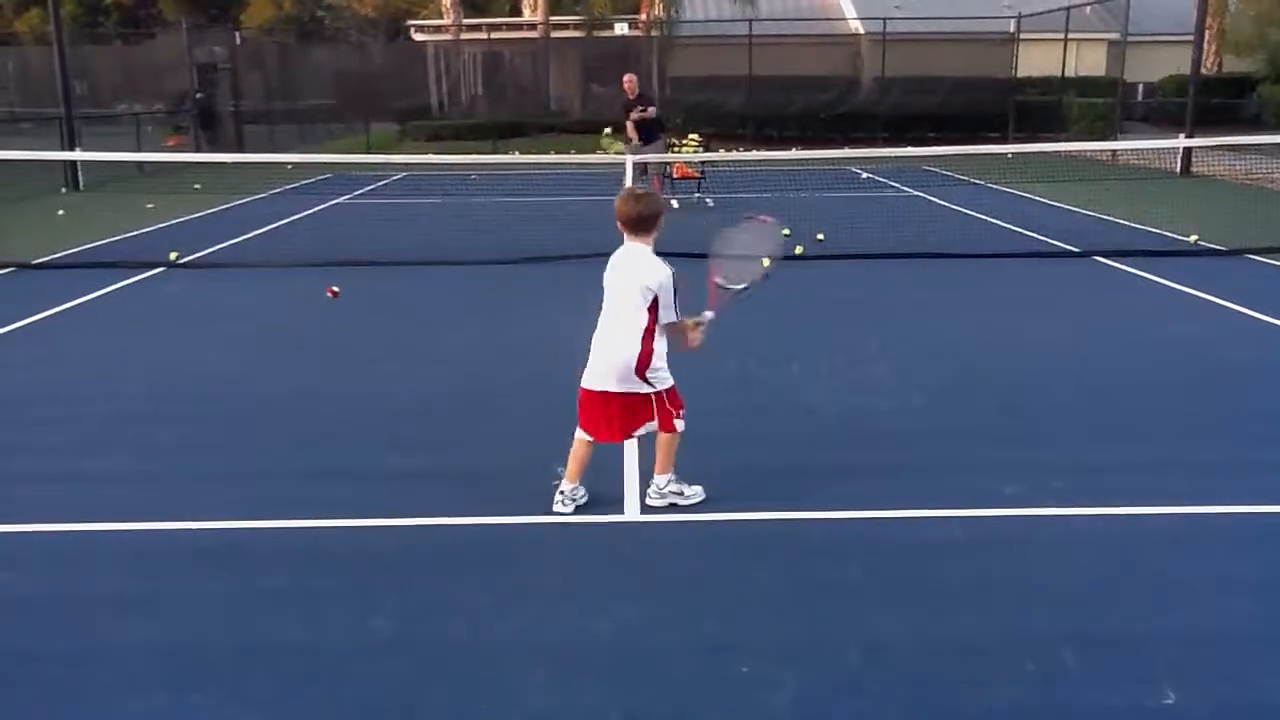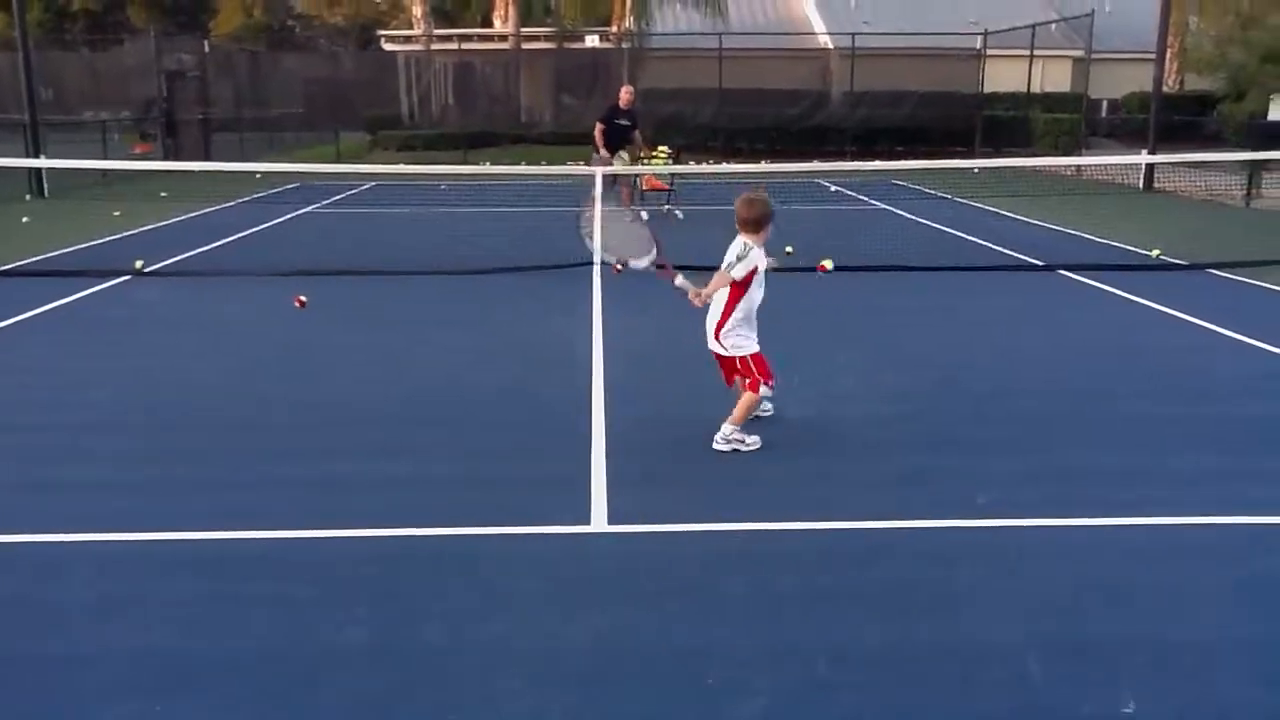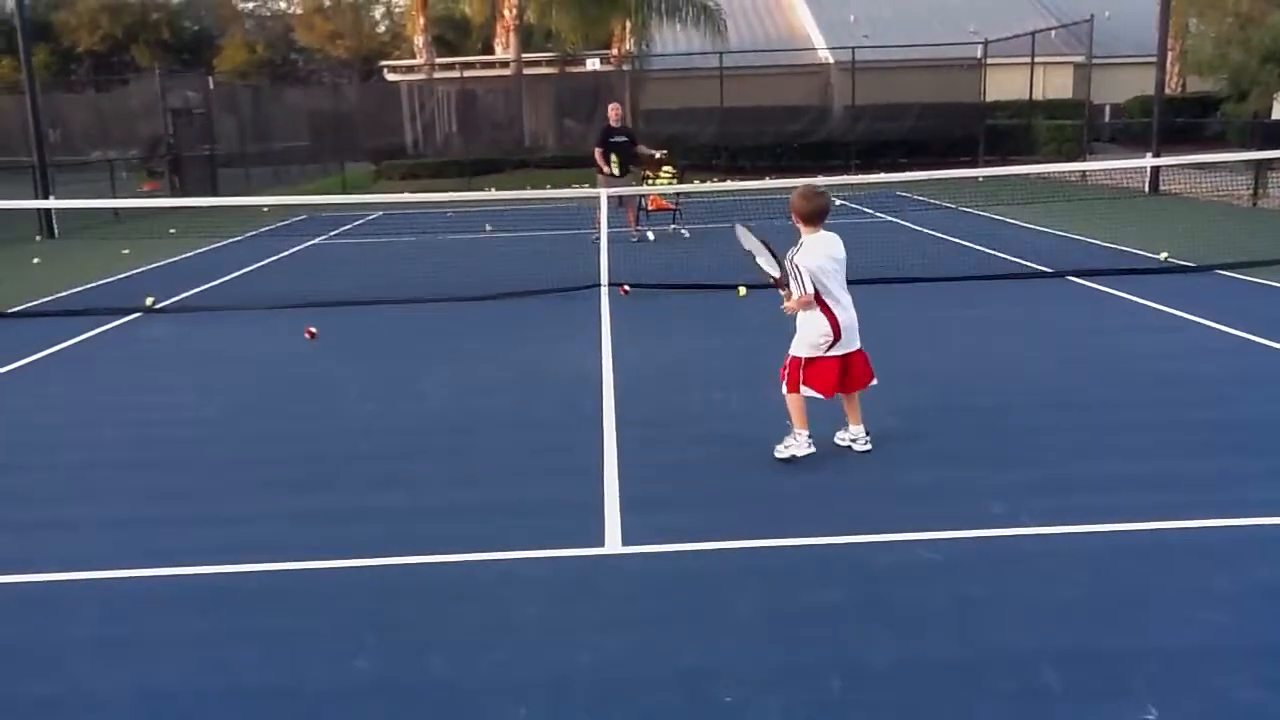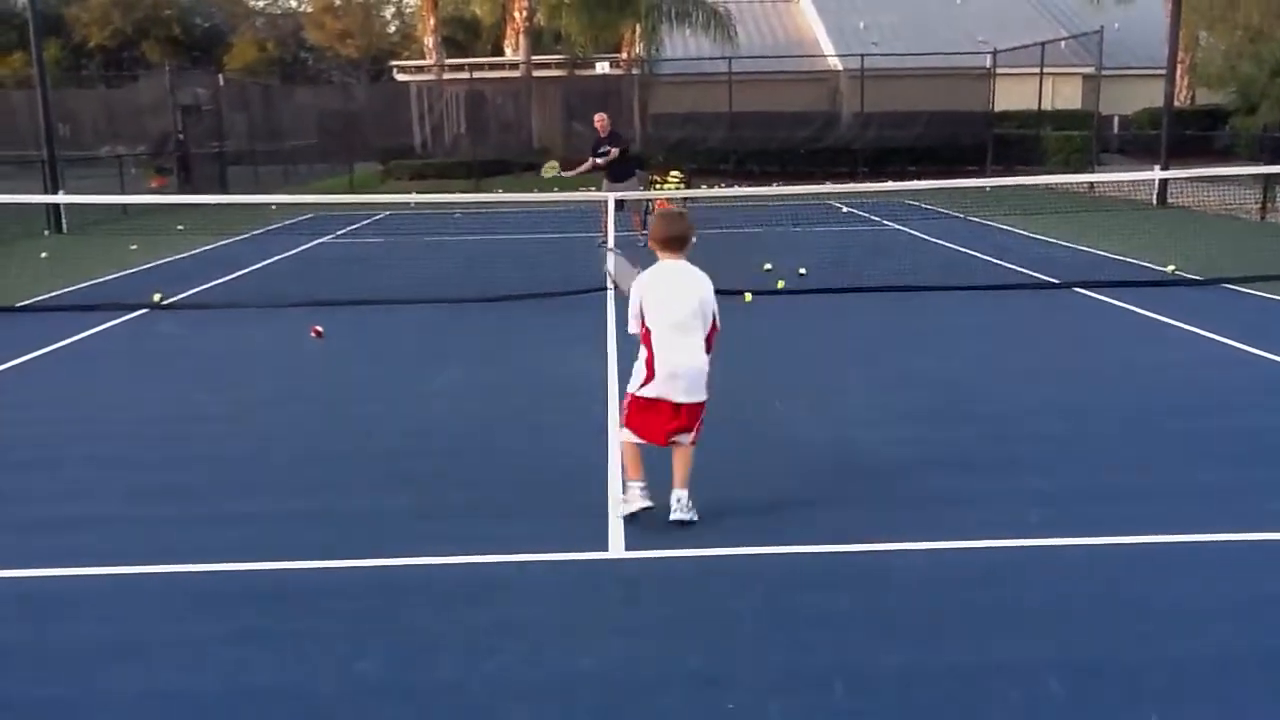
dt=1s
person 1, frame 1
left shoulder: (616, 260)
right shoulder: (659, 271)
right elbow: (668, 323)
left wrist: (684, 324)
right wrist: (686, 337)
left hip: (602, 357)
right hip: (638, 362)
left knee: (589, 426)
right knee: (670, 418)
left ankle: (567, 491)
right ankle: (663, 485)
person 1, frame 2
left shoulder: (744, 245)
right shoulder: (748, 253)
right elbow: (726, 274)
right wrist: (707, 292)
left hip: (724, 328)
right hip: (732, 333)
left knee: (744, 372)
right knee: (761, 383)
left ankle: (747, 406)
right ankle: (728, 434)
person 1, frame 3
left shoulder: (798, 256)
right shoulder: (835, 241)
left elbow: (805, 300)
left wrist: (791, 304)
right wrist: (797, 294)
left hip: (819, 330)
right hip: (847, 324)
left knee: (792, 380)
right knee: (846, 380)
left ankle: (801, 439)
right ankle: (857, 433)
person 1, frame 4
left shoulder: (643, 282)
right shoulder: (703, 282)
left elbow: (639, 330)
right elbow: (710, 333)
left hip: (655, 370)
right hip: (693, 371)
left knee: (631, 427)
right knee: (684, 436)
left ankle: (635, 491)
right ankle: (681, 499)
